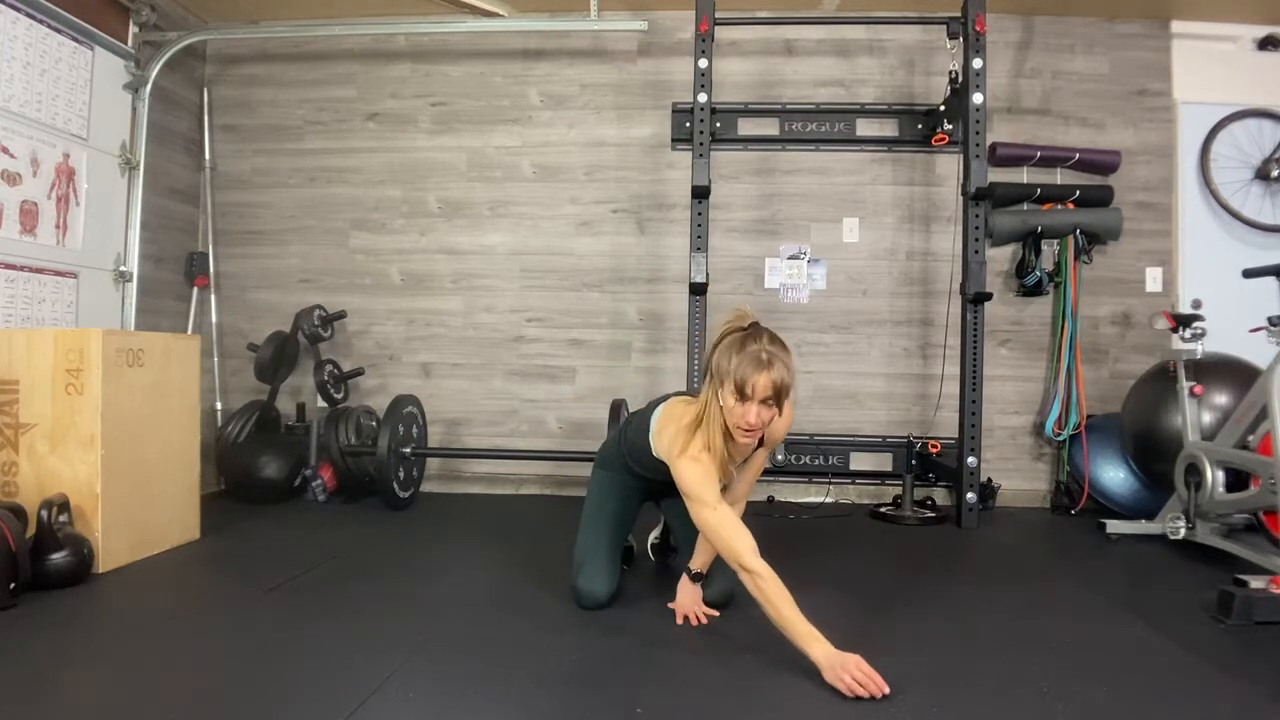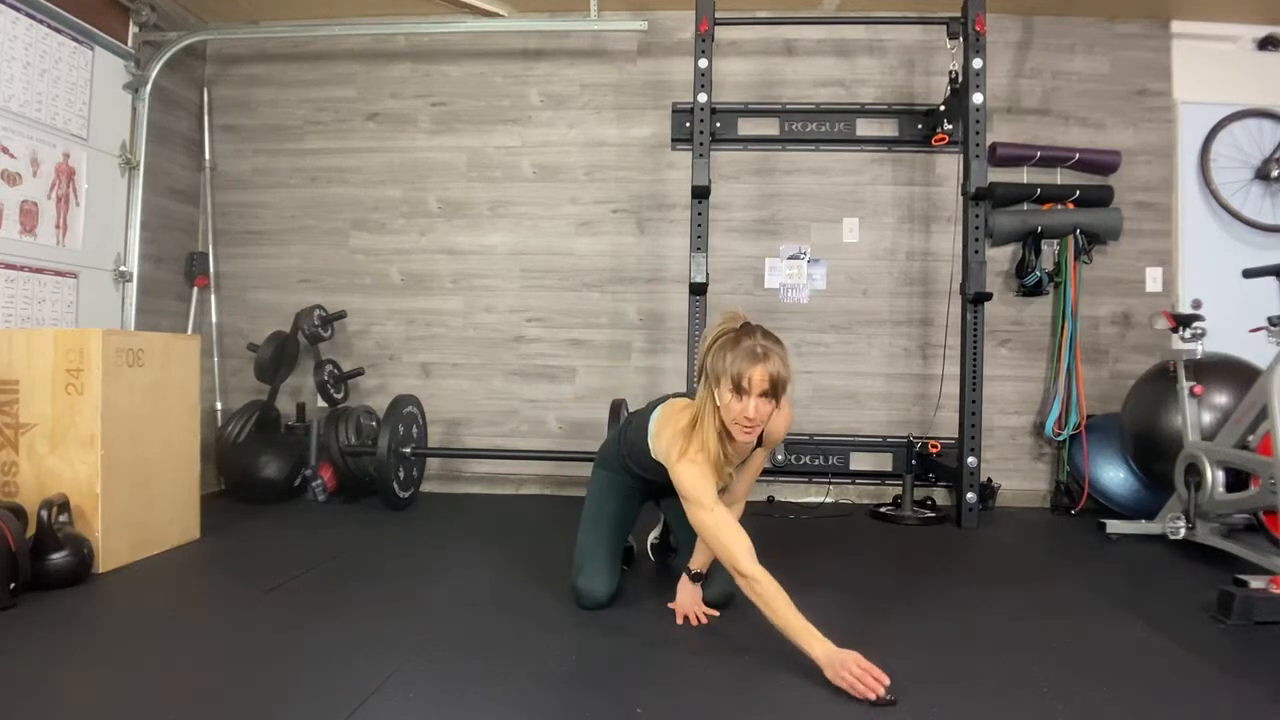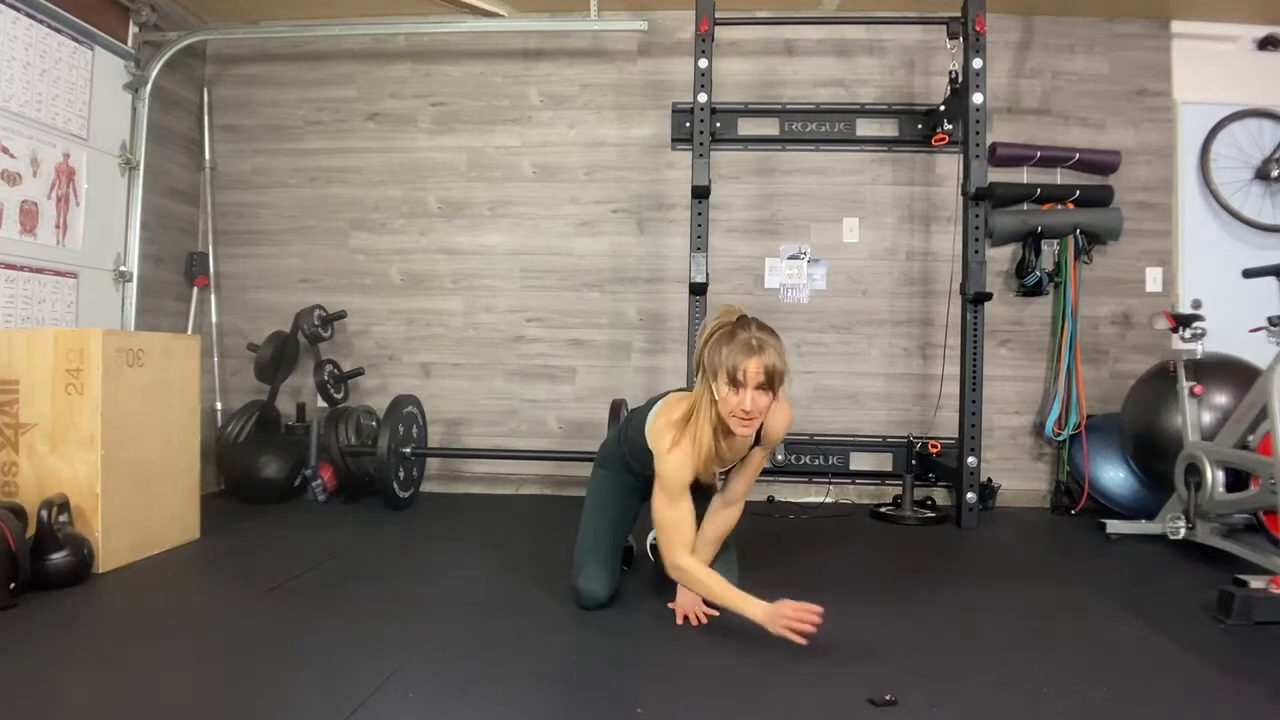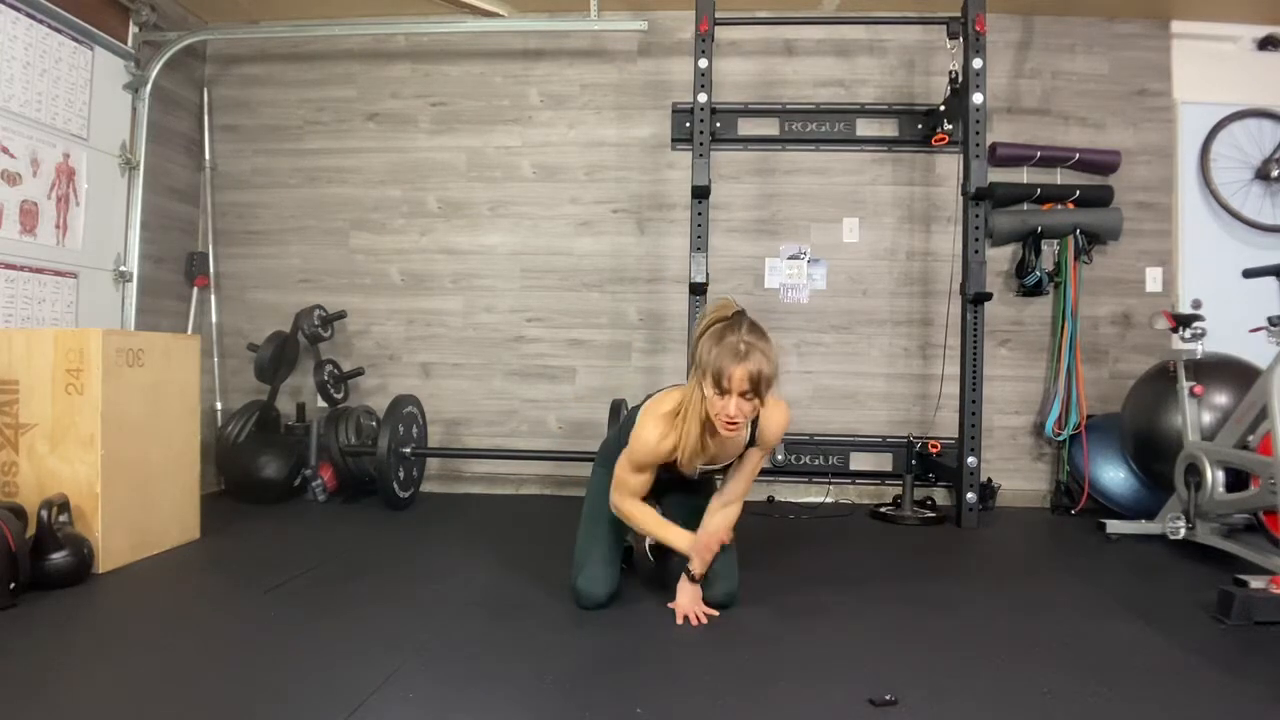
dt=0.2s
person 1, frame 1
left shoulder: (777, 421)
right shoulder: (691, 445)
left elbow: (732, 503)
right elbow: (750, 566)
left wrist: (693, 575)
right wrist: (825, 655)
left hip: (678, 478)
right hip: (625, 468)
left knee: (718, 590)
right knee: (593, 592)
left ankle: (669, 536)
right ankle: (620, 541)
person 1, frame 2
left shoulder: (774, 424)
right shoulder: (688, 443)
left elbow: (731, 505)
right elbow: (747, 571)
left wrist: (692, 575)
right wrist: (827, 655)
right hip: (626, 469)
left knee: (719, 584)
right knee: (594, 593)
left ankle: (670, 537)
right ankle: (620, 537)
person 1, frame 3
left shoulder: (774, 417)
right shoulder: (678, 436)
left elbow: (729, 502)
right elbow: (678, 560)
left wrist: (693, 585)
right wrist: (764, 613)
left hip: (697, 478)
right hip: (627, 467)
left knee: (719, 587)
right knee: (592, 593)
right ankle: (619, 544)
person 1, frame 4
left shoulder: (773, 420)
right shoulder: (659, 425)
left elbow: (729, 502)
right elbow: (621, 500)
left wrist: (692, 576)
right wrist: (685, 542)
left hip: (690, 479)
right hip: (625, 464)
left knee: (721, 592)
right knee: (592, 593)
left ankle: (665, 540)
